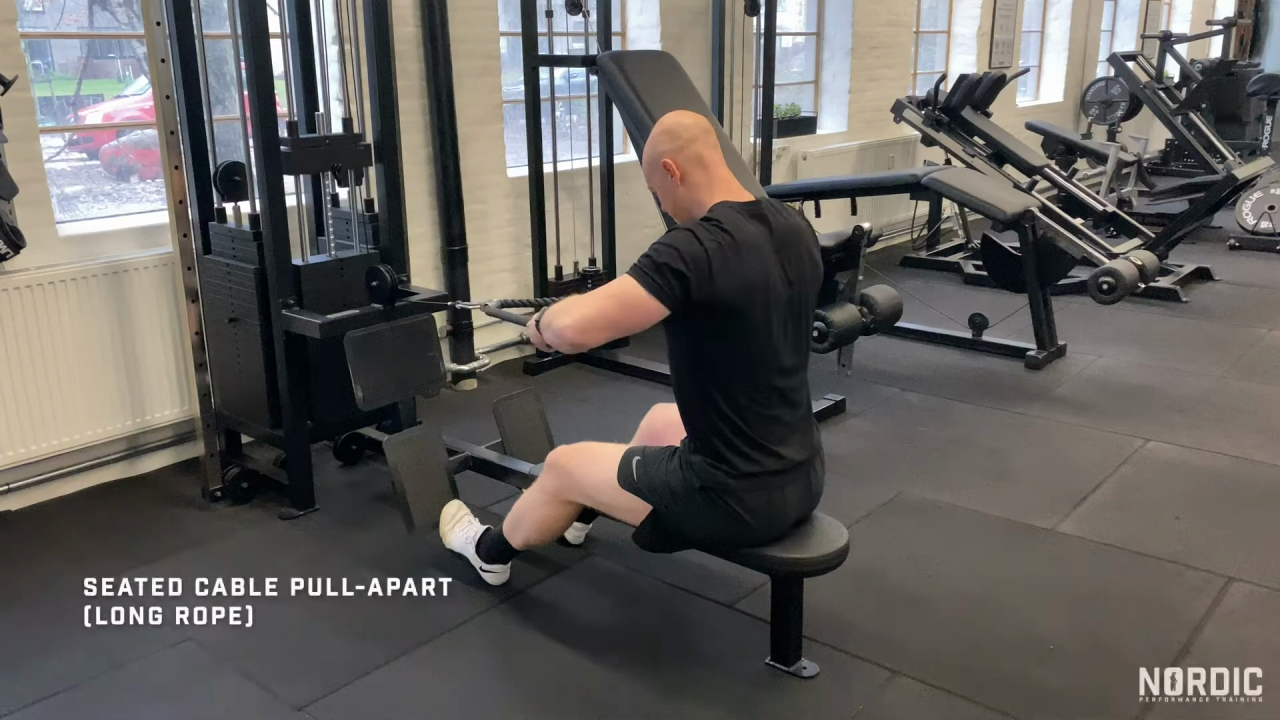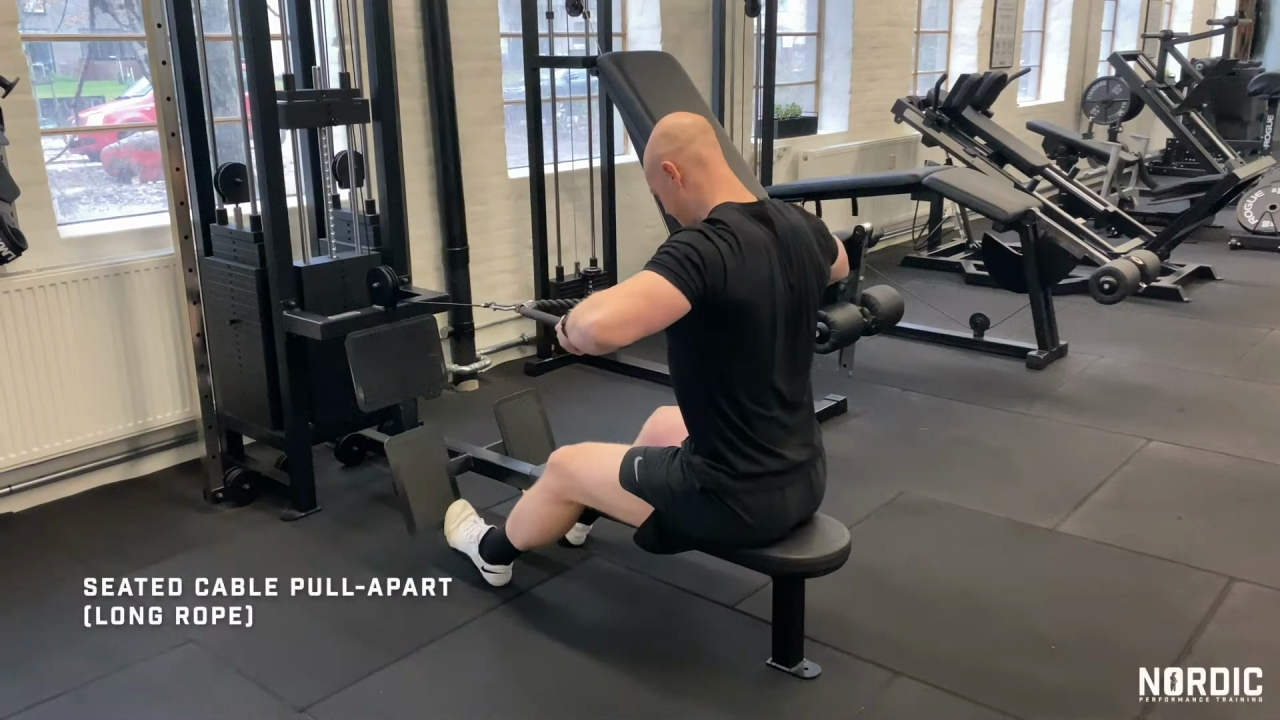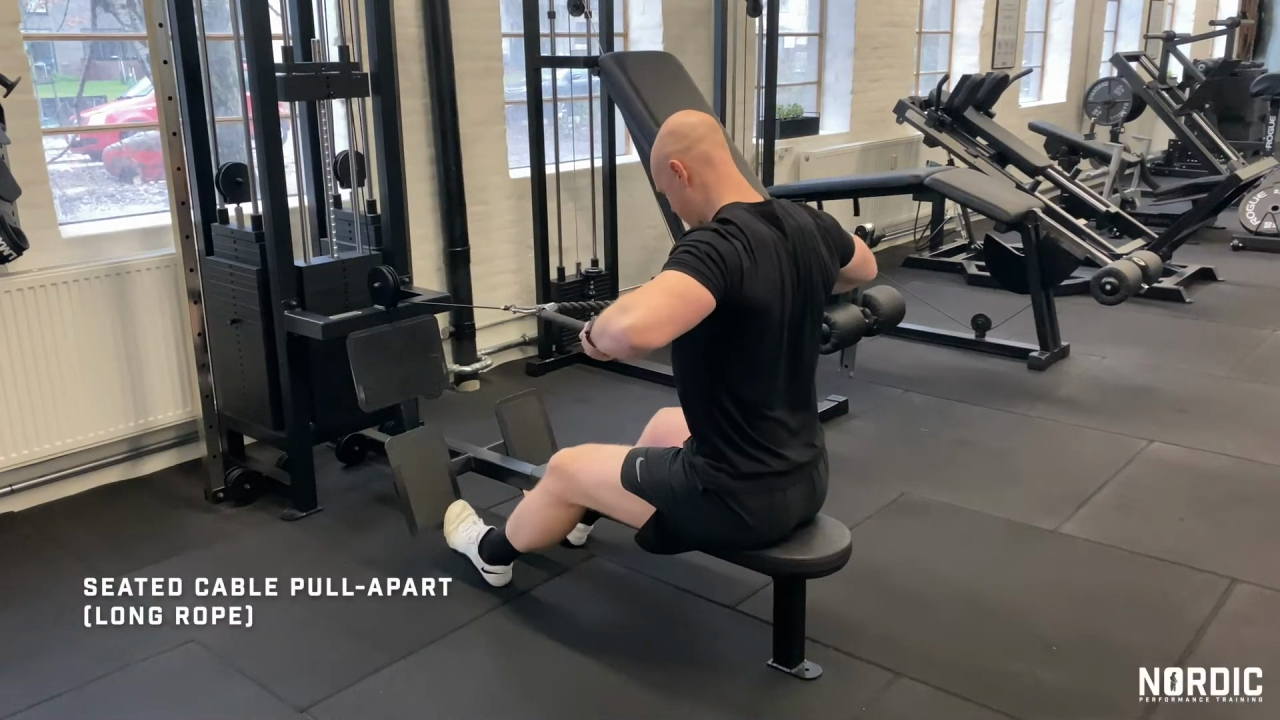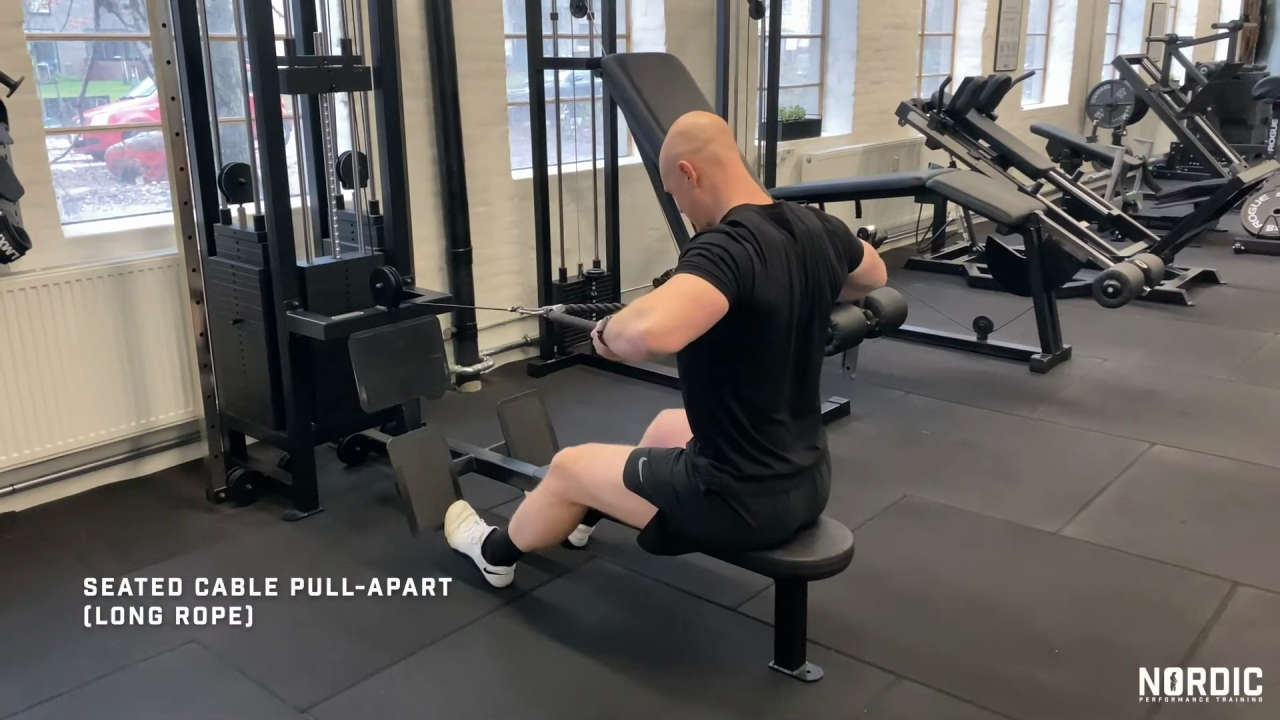
dt=0.5s
person 1, frame 1
left shoulder: (695, 250)
right shoulder: (793, 227)
left elbow: (573, 329)
left wrist: (540, 323)
left hip: (735, 497)
right hip: (802, 478)
left knee: (563, 466)
right knee: (661, 421)
left ankle: (490, 551)
right ankle: (578, 515)
person 1, frame 2
left shoulder: (704, 249)
right shoulder: (801, 228)
left elbow: (599, 326)
right elbow: (838, 268)
left wrist: (570, 326)
left hip: (737, 498)
right hip: (805, 479)
left knee: (566, 466)
right knee: (664, 423)
left ankle: (493, 551)
right ankle: (581, 516)
person 1, frame 3
left shoulder: (716, 246)
right shoulder: (810, 226)
left elbow: (633, 329)
right elbow: (865, 269)
left wrist: (595, 333)
left hip: (738, 498)
right hip: (806, 480)
left knee: (566, 469)
right knee: (666, 423)
left ankle: (493, 552)
right ankle: (581, 516)
person 1, frame 4
left shoulder: (727, 248)
right shoulder: (819, 230)
left elbow: (650, 332)
right elbow: (874, 276)
left wrist: (607, 331)
left hip: (741, 500)
right hip: (808, 482)
left knee: (570, 467)
right knee: (667, 427)
left ankle: (495, 553)
right ankle: (583, 517)
